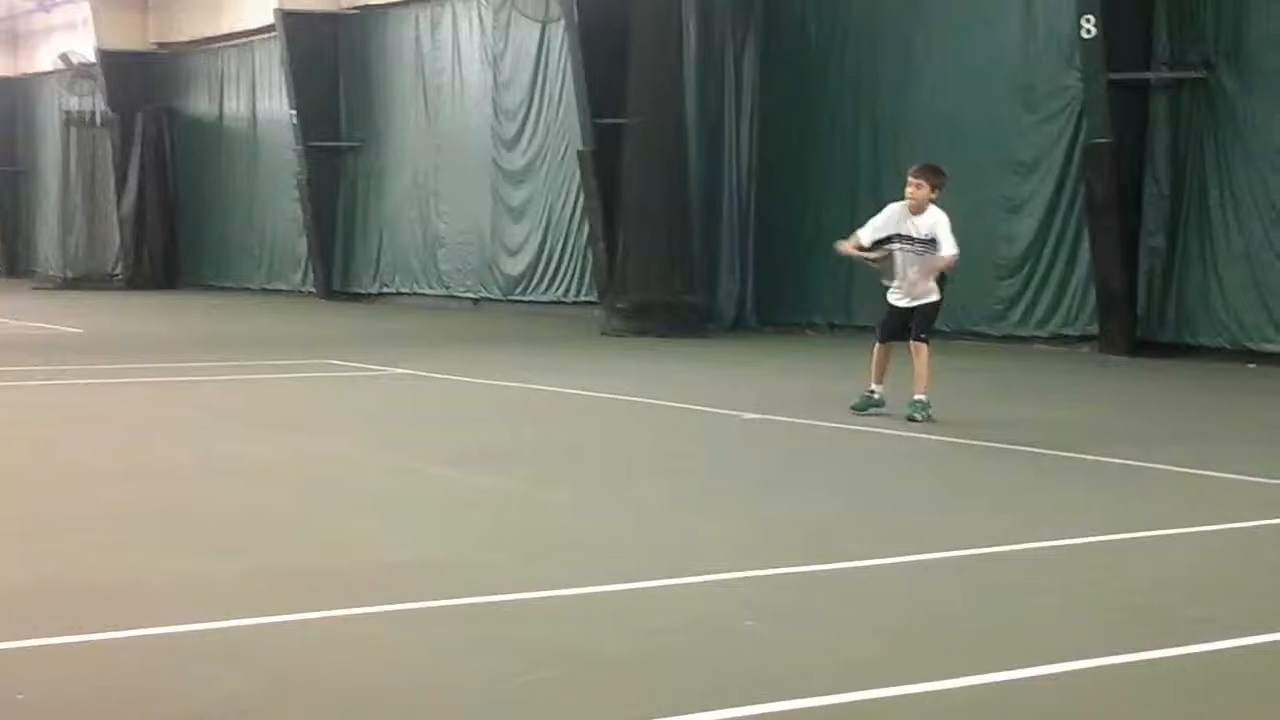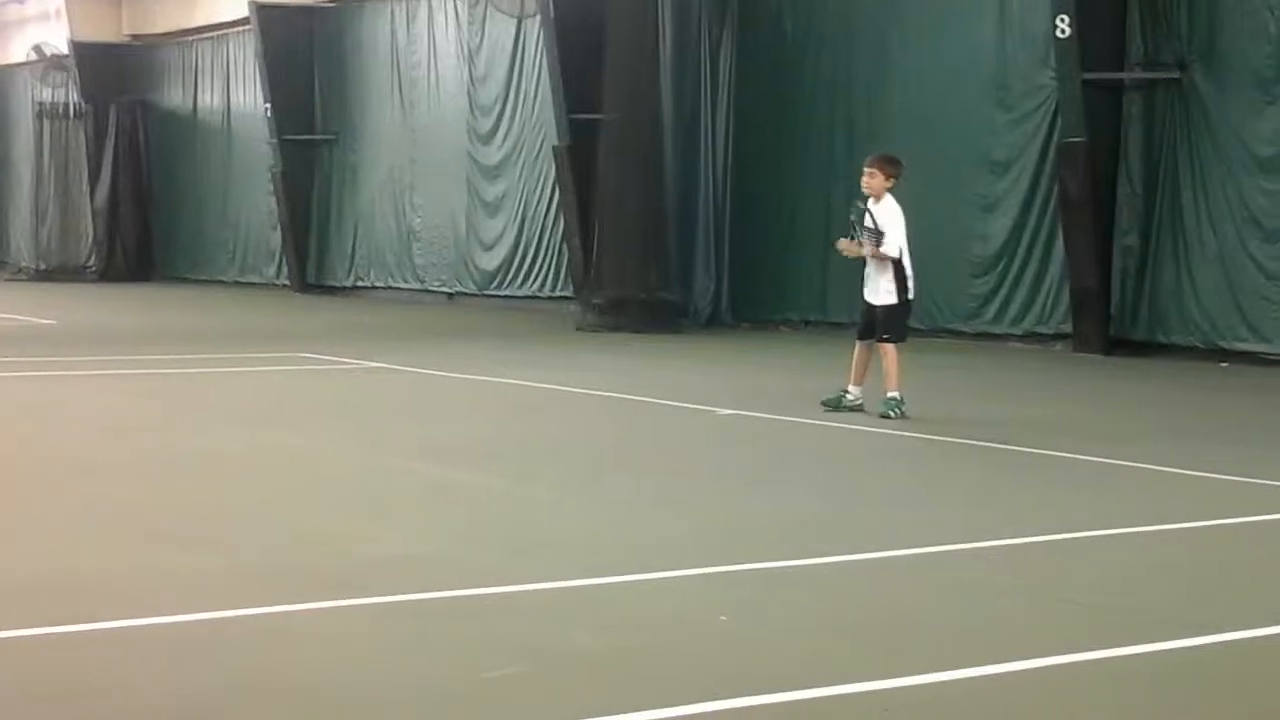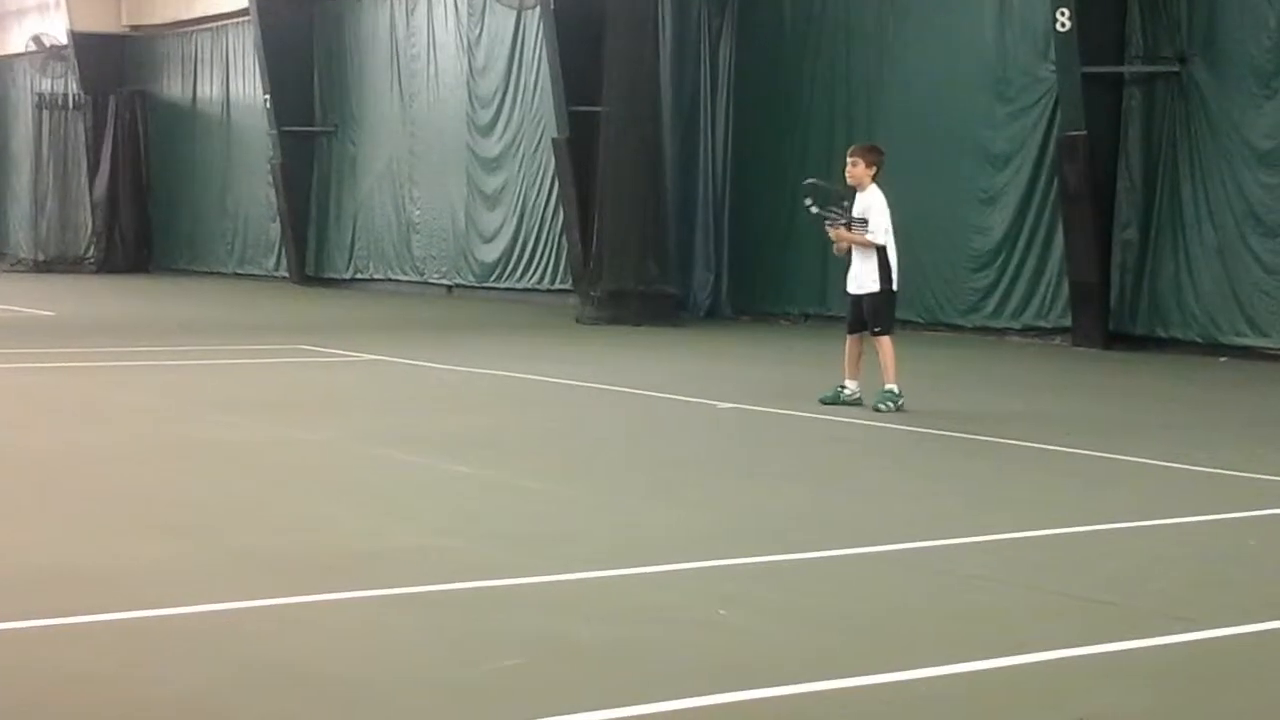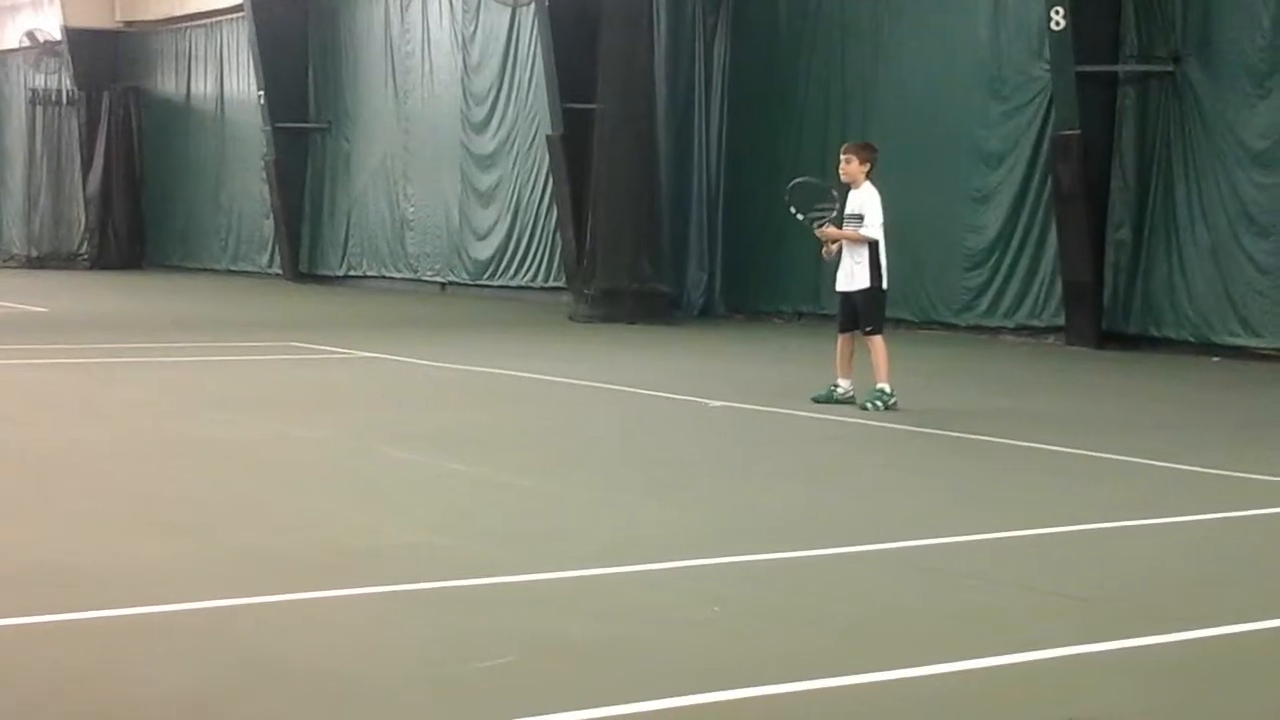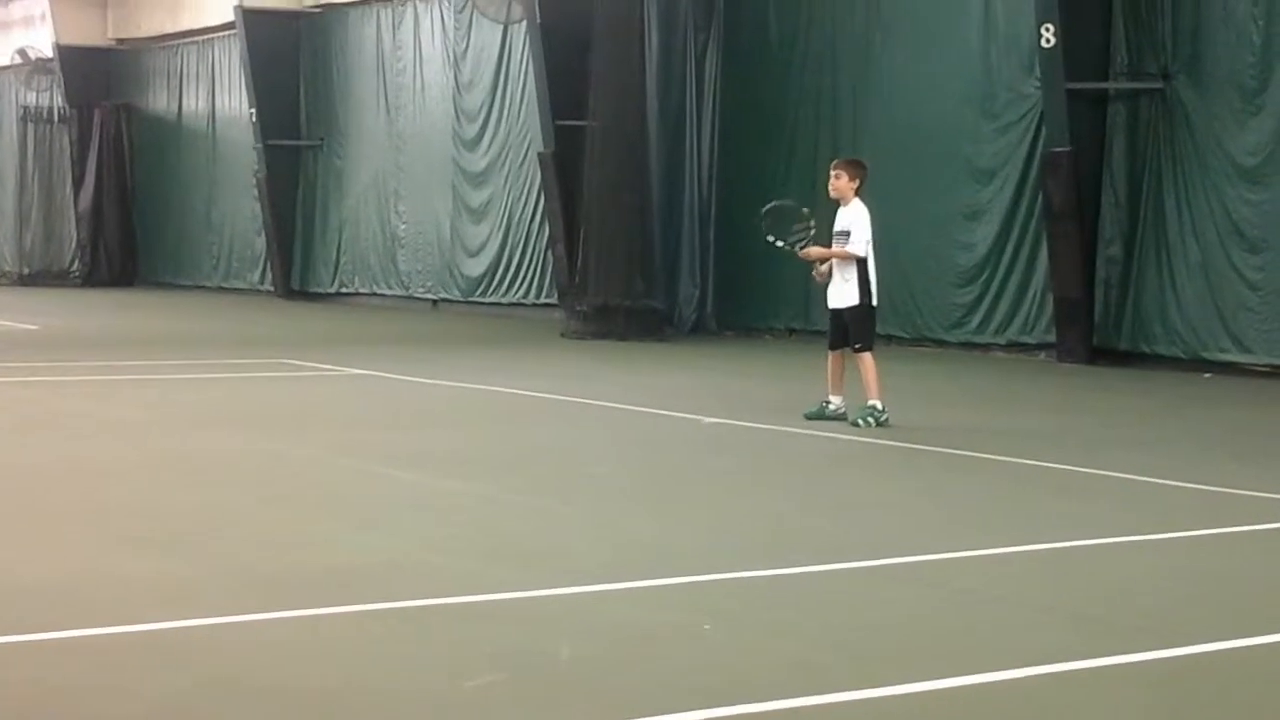
dt=0.3s
person 1, frame 1
left shoulder: (938, 220)
right shoulder: (895, 210)
left elbow: (949, 256)
right elbow: (866, 234)
left wrist: (921, 278)
right wrist: (850, 244)
left hip: (926, 293)
right hip: (898, 291)
left knee: (918, 343)
right knee: (884, 341)
left ankle: (920, 401)
right ankle: (874, 392)
person 1, frame 2
left shoulder: (891, 211)
right shoulder: (870, 204)
left elbow: (891, 252)
left wrist: (860, 252)
right wrist: (852, 244)
left hip: (893, 290)
right hip: (873, 288)
left knee: (885, 342)
right knee: (863, 340)
left ankle: (894, 399)
right ankle: (853, 394)
person 1, frame 3
left shoulder: (875, 199)
right shoulder: (859, 197)
left elbow: (877, 239)
left wrist: (847, 237)
right wrist: (844, 244)
left hip: (878, 280)
right hip: (858, 279)
left knee: (880, 334)
right knee: (853, 333)
left ankle: (892, 392)
right ankle: (850, 389)
person 1, frame 4
left shoulder: (869, 195)
right shoulder: (852, 194)
left elbow: (870, 234)
left wrist: (837, 234)
right wrist: (835, 246)
left hip: (868, 278)
right hip: (848, 277)
left knee: (872, 333)
right knee: (844, 332)
left ankle: (884, 391)
right ankle: (843, 387)
person 1, frame 5
left shoulder: (858, 212)
right shoulder: (841, 212)
left elbow: (857, 251)
left wrist: (822, 253)
right wrist: (826, 267)
left hip: (859, 295)
right hip: (839, 294)
left knee: (862, 350)
right knee: (835, 349)
left ankle: (875, 407)
right ankle: (835, 403)
